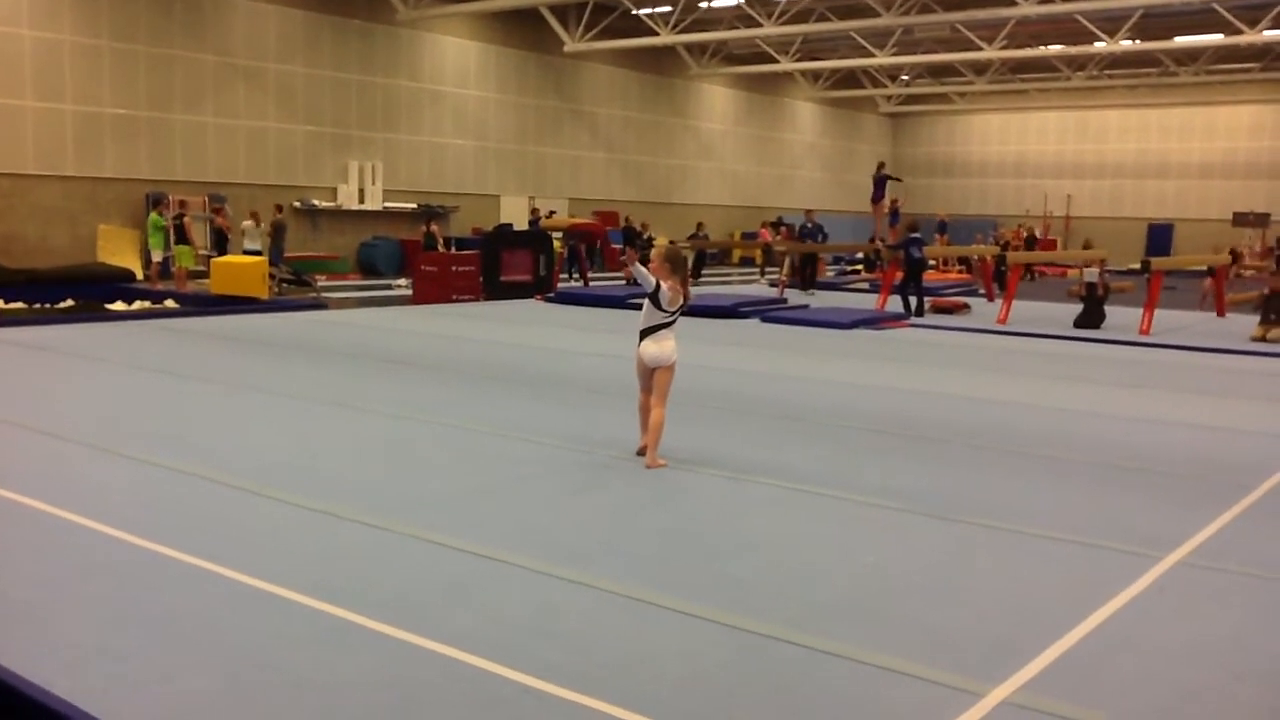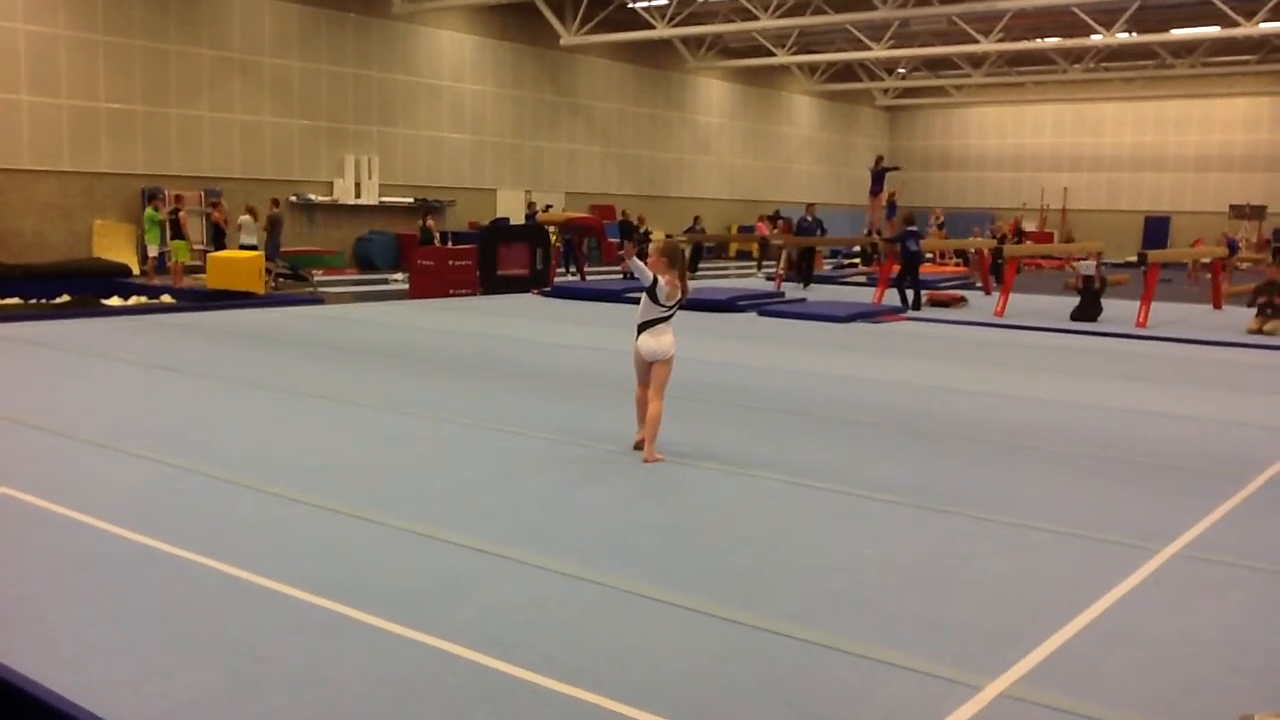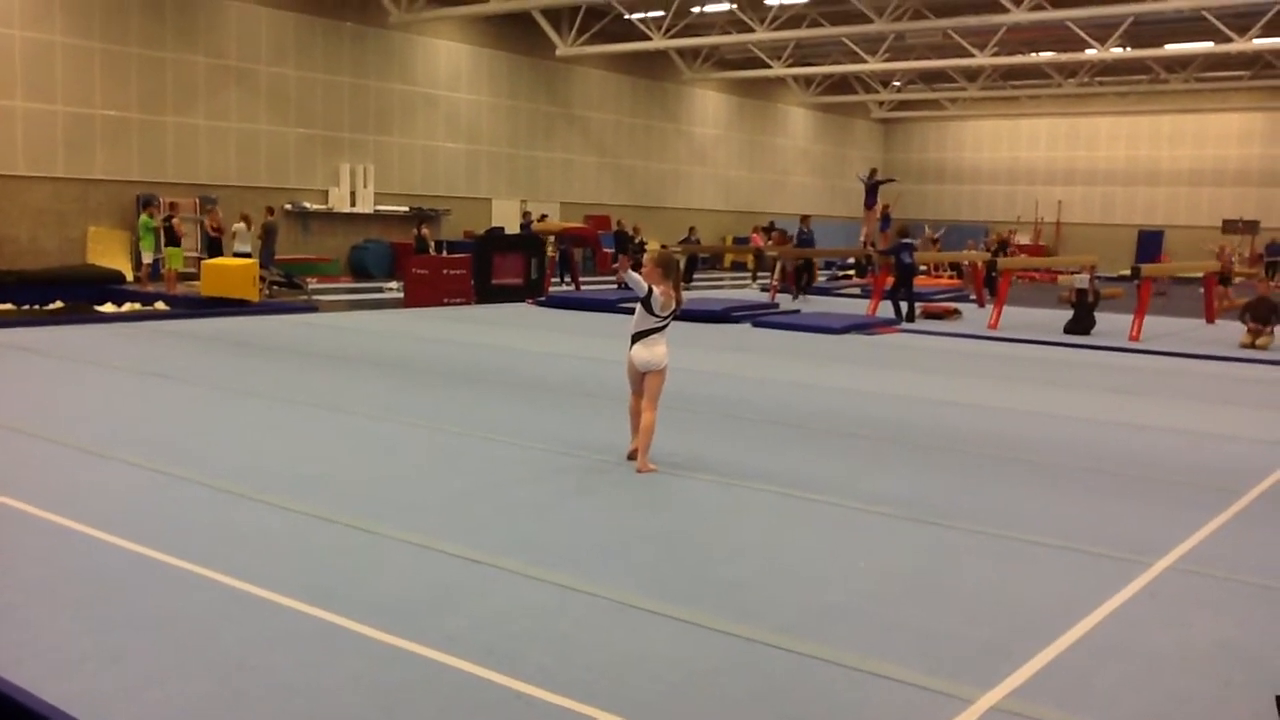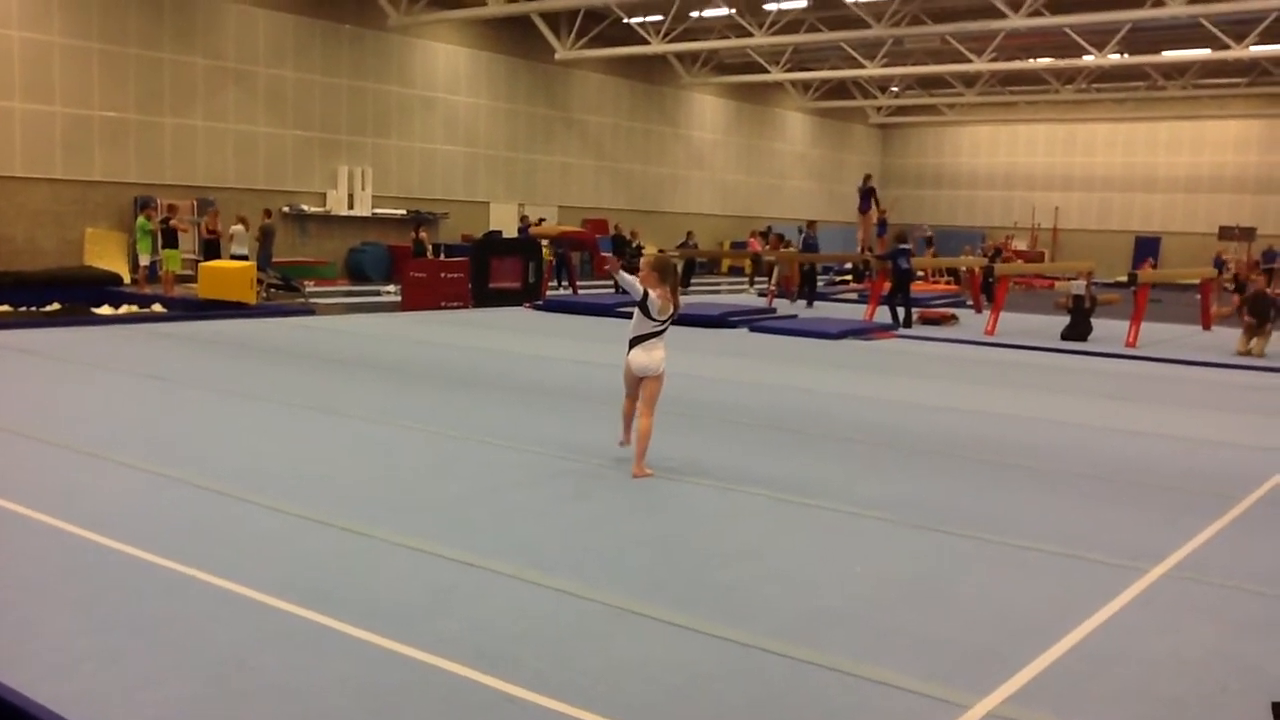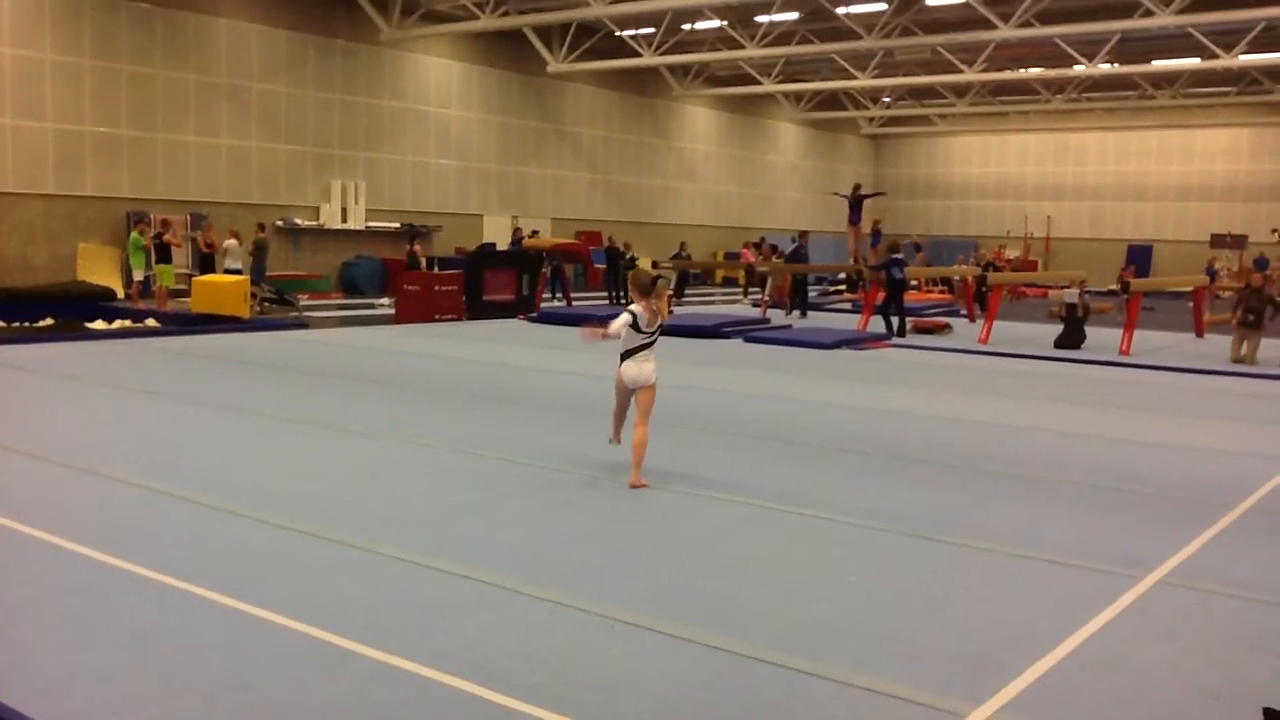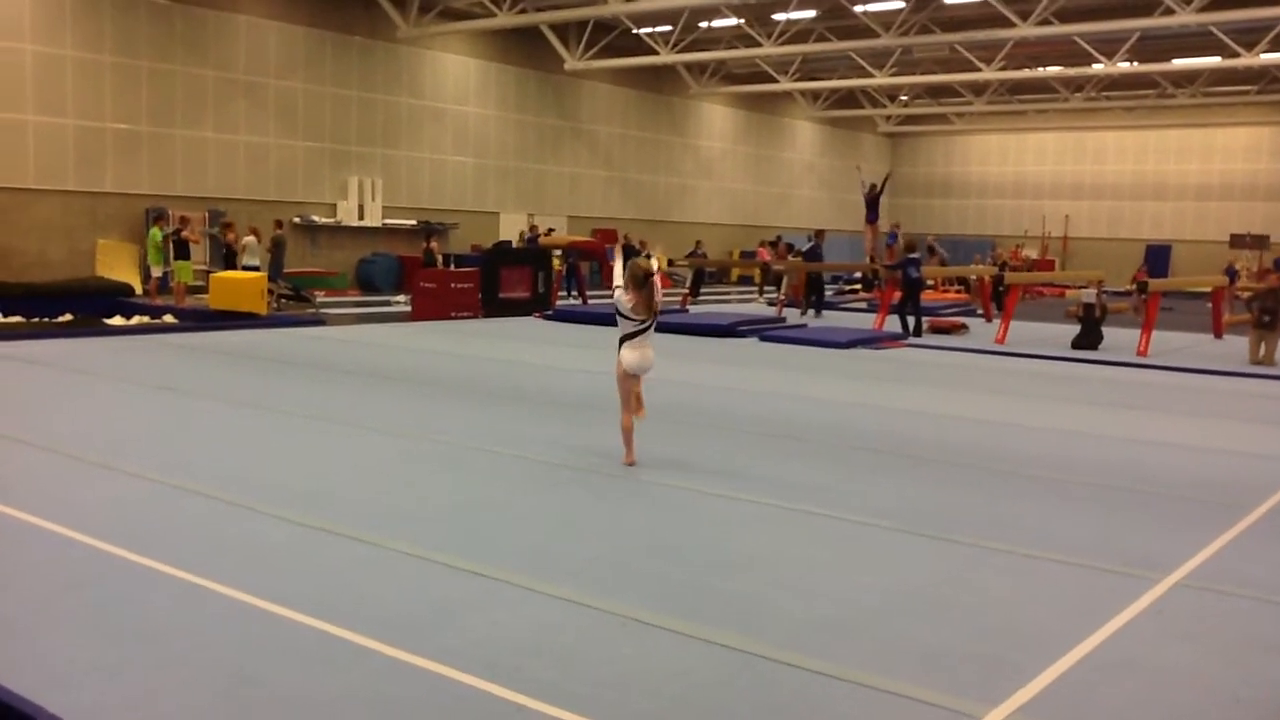
dt=0.5s
person 1, frame 1
left shoulder: (660, 289)
right shoulder: (681, 292)
left elbow: (647, 279)
left wrist: (634, 265)
right wrist: (635, 269)
left hip: (648, 347)
right hip: (667, 350)
left knee: (645, 394)
right knee: (659, 404)
left ankle: (645, 440)
right ankle: (652, 455)
person 1, frame 2
left shoulder: (657, 283)
right shoulder: (679, 286)
left elbow: (644, 273)
left wrist: (631, 259)
right wrist: (632, 261)
left hip: (646, 341)
right hip: (665, 344)
left knee: (642, 387)
right knee: (656, 397)
left ankle: (641, 433)
right ankle: (649, 449)
person 1, frame 3
left shoulder: (651, 294)
right shoulder: (673, 296)
left elbow: (639, 285)
left wrist: (625, 272)
right wrist: (628, 273)
left hip: (639, 352)
right hip: (658, 355)
left knee: (636, 396)
right knee: (649, 408)
left ankle: (634, 443)
right ankle: (642, 460)
person 1, frame 4
left shoulder: (648, 297)
right shoulder: (671, 300)
left elbow: (634, 288)
left wrist: (618, 273)
right wrist: (623, 275)
left hip: (636, 356)
right hip: (656, 360)
left knee: (630, 399)
right knee: (646, 413)
left ankle: (626, 436)
right ankle: (639, 465)
person 1, frame 5
left shoulder: (633, 312)
right shoulder: (659, 312)
left elbow: (621, 324)
left wrist: (605, 331)
left hip: (628, 370)
right hip: (648, 372)
left knee: (620, 409)
right knee: (641, 424)
left ankle: (615, 435)
right ankle: (636, 475)
person 1, frame 6
left shoulder: (620, 299)
right shoulder: (654, 300)
left elbow: (617, 277)
right elbow: (655, 277)
left wrist: (618, 256)
right wrist: (653, 264)
left hip: (627, 356)
right hip: (647, 356)
left knee: (626, 409)
right knee: (636, 374)
left ankle: (629, 454)
right ankle: (638, 395)
